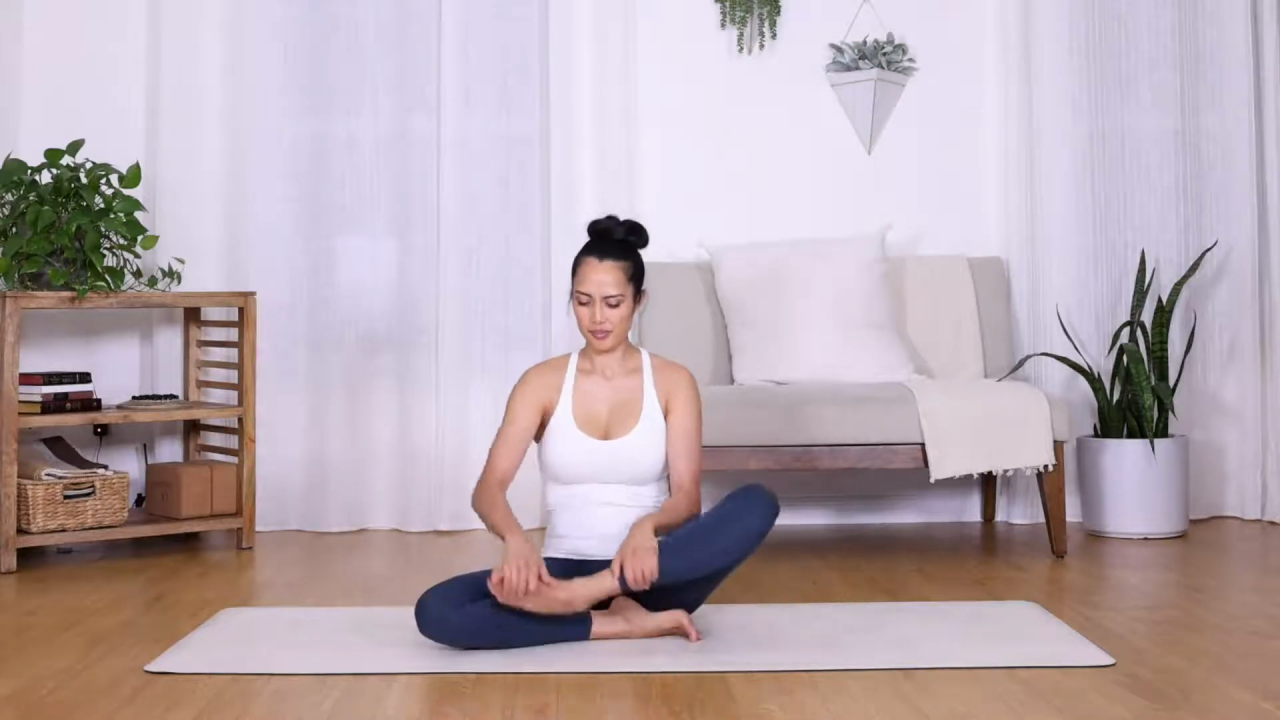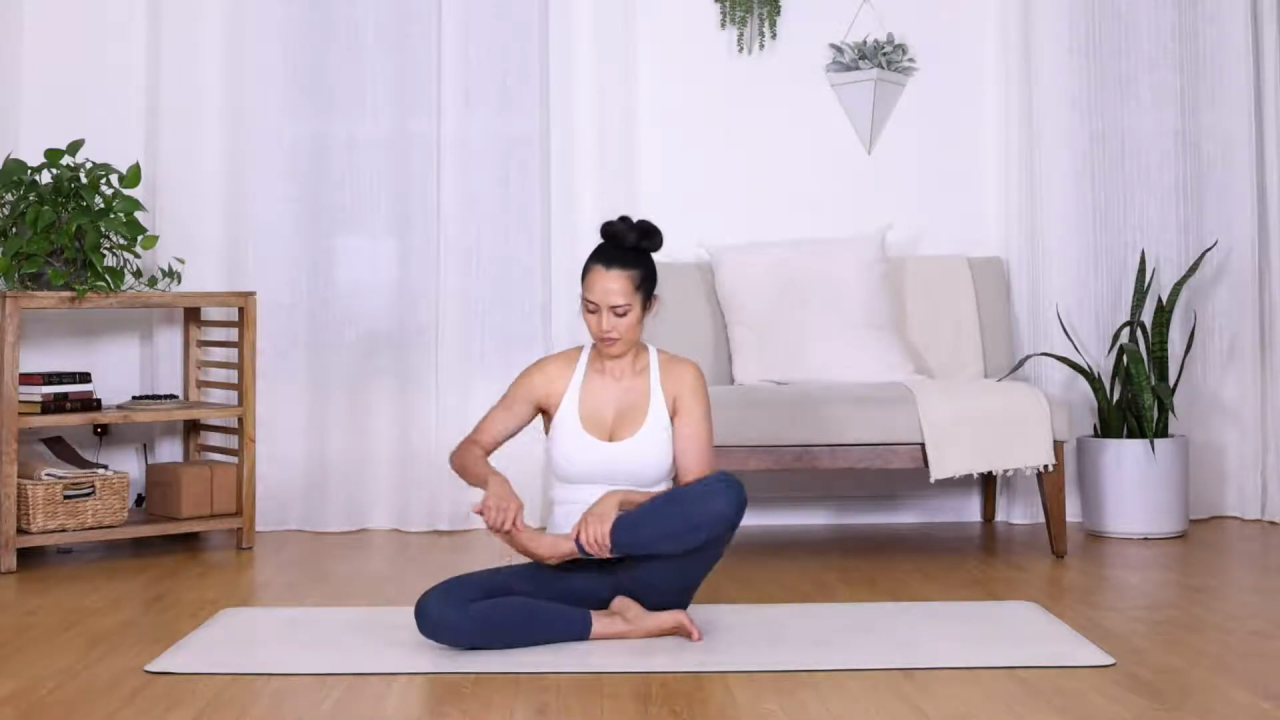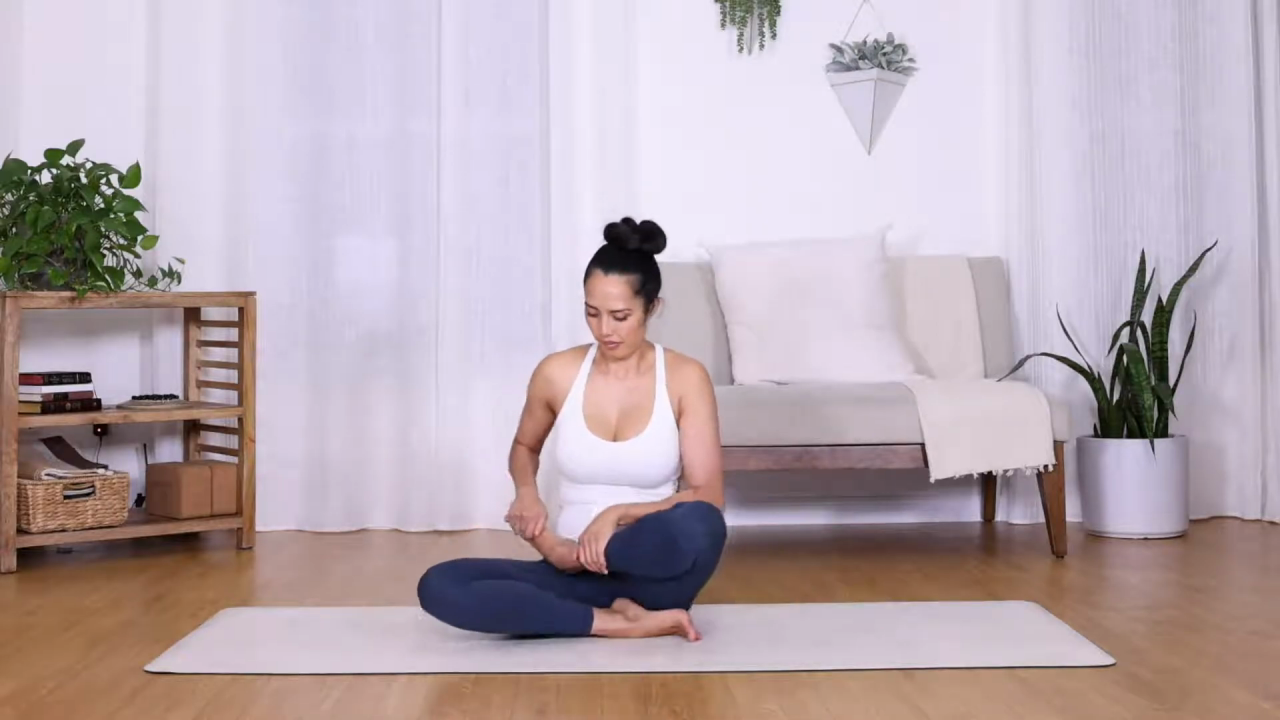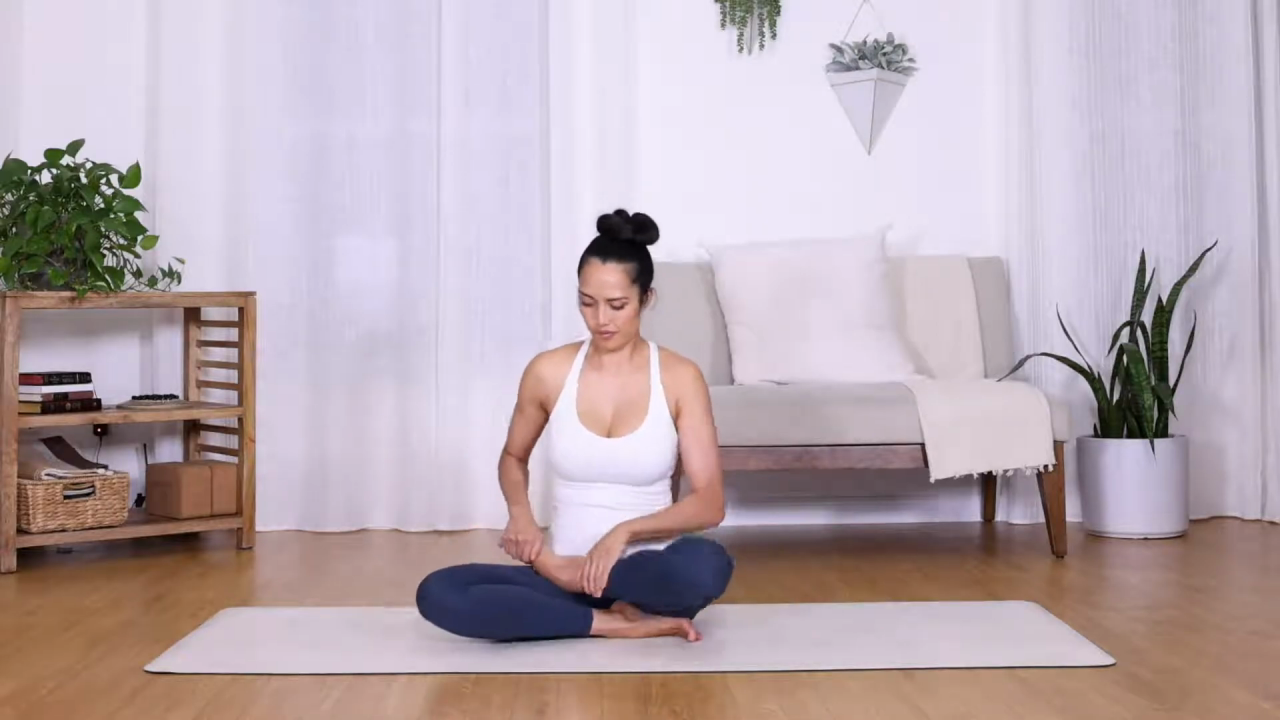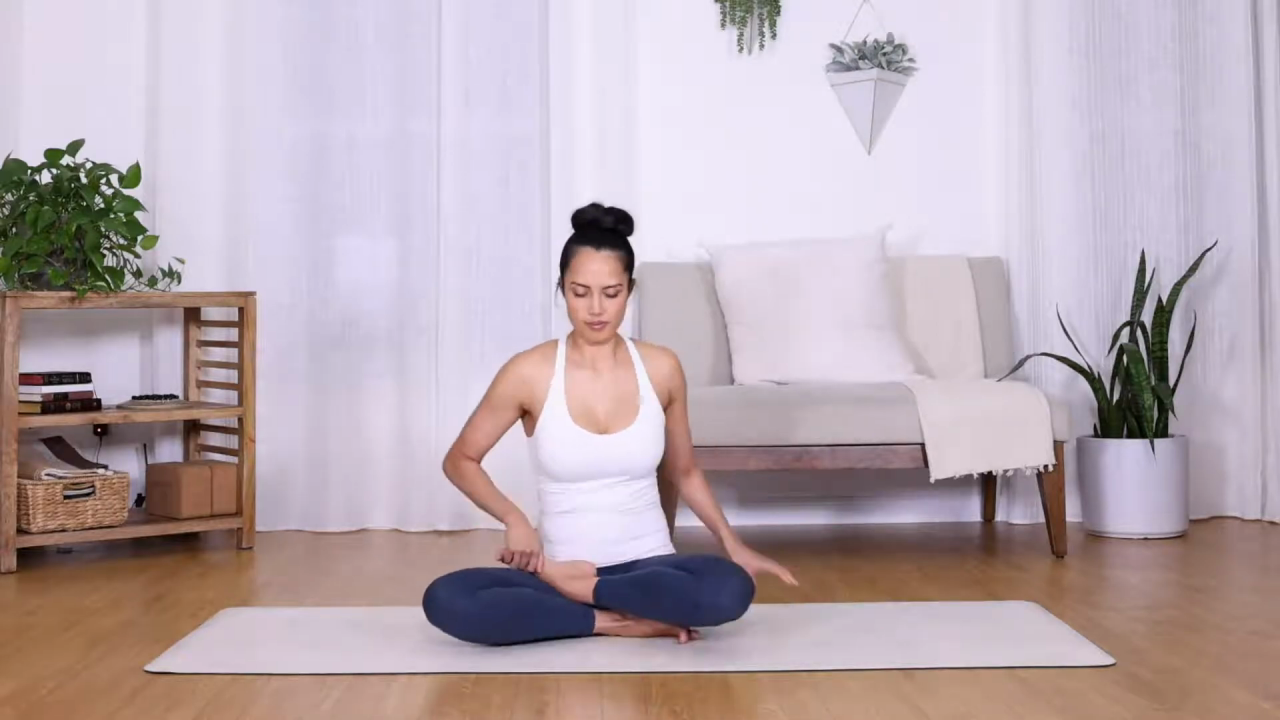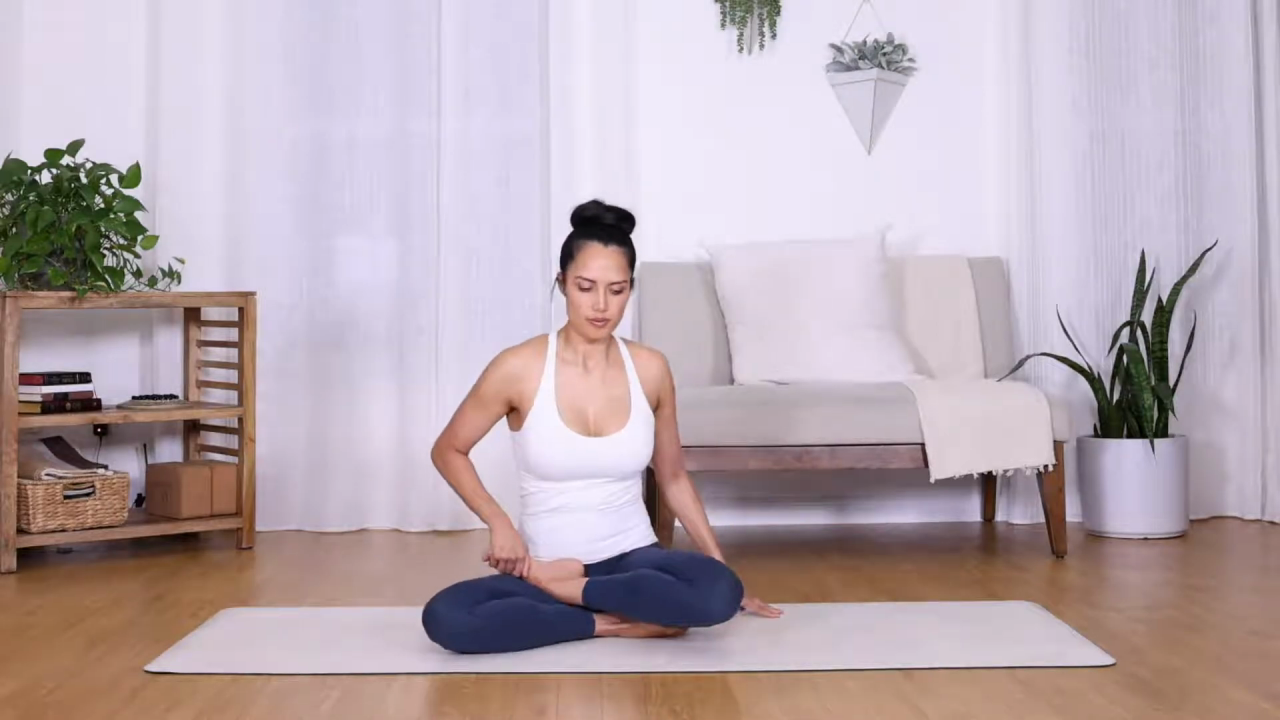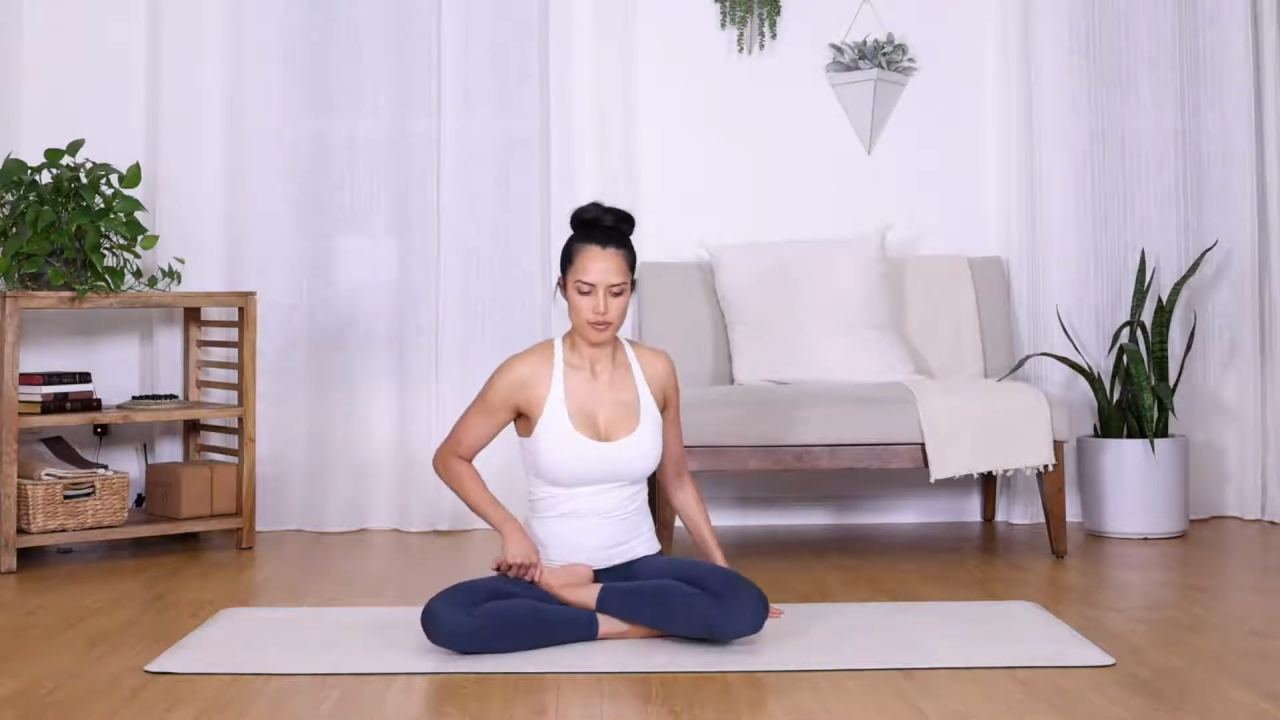
dt=0.3s
person 1, frame 1
left shoulder: (673, 382)
right shoulder: (542, 382)
left elbow: (688, 497)
right elbow: (488, 489)
left wrist: (646, 528)
right wrist: (516, 539)
left hip: (649, 572)
right hip: (563, 571)
left knee: (757, 504)
right knee: (436, 612)
left ankle: (588, 597)
right ankle: (631, 620)
person 1, frame 2
left shoulder: (680, 378)
right shoulder: (551, 376)
left elbow: (700, 490)
right elbow: (465, 453)
left wrist: (618, 500)
right wrist: (495, 482)
left hip: (649, 575)
right hip: (568, 575)
left knee: (726, 491)
right knee: (436, 613)
right ankle: (616, 624)
person 1, frame 3
left shoulder: (686, 379)
right shoulder: (557, 373)
left elbow: (707, 498)
right elbow: (524, 447)
left wrist: (619, 514)
right wrist: (527, 492)
left hip: (650, 578)
right hip: (572, 574)
left knee: (697, 526)
right knee: (439, 588)
right ankle: (619, 622)
person 1, frame 4
left shoulder: (680, 377)
right shoulder: (548, 372)
left elbow: (710, 503)
right elbow: (513, 457)
left wrist: (626, 531)
right wrist: (521, 511)
left hip: (647, 571)
right hip: (564, 570)
left knee: (708, 565)
right knee: (437, 595)
left ankle: (570, 576)
right ankle: (614, 623)
person 1, frame 5
left shoulder: (661, 368)
right shoulder: (529, 372)
left elbow: (684, 471)
right elbow: (460, 460)
left wrist: (732, 543)
right wrist: (513, 519)
left hip: (649, 565)
right hip: (561, 567)
left knee: (731, 590)
right knee: (445, 600)
left ankle: (577, 588)
right ankle: (614, 621)
person 1, frame 6
left shoulder: (650, 369)
right shoulder: (518, 368)
left elbow: (673, 477)
right elbow: (447, 451)
left wrist: (721, 566)
right wrist: (499, 523)
left hip: (633, 558)
right hip: (547, 566)
left knee: (718, 594)
right knee: (445, 620)
left ankle: (566, 591)
right ankle: (615, 621)
person 1, frame 7
left shoulder: (656, 369)
right shoulder: (526, 374)
left elbow: (676, 478)
right elbow: (450, 458)
left wrist: (722, 567)
right wrist: (510, 529)
left hip: (638, 563)
right hip: (553, 569)
left knee: (746, 608)
right knee: (443, 619)
left ankle: (580, 596)
right ankle: (619, 623)
